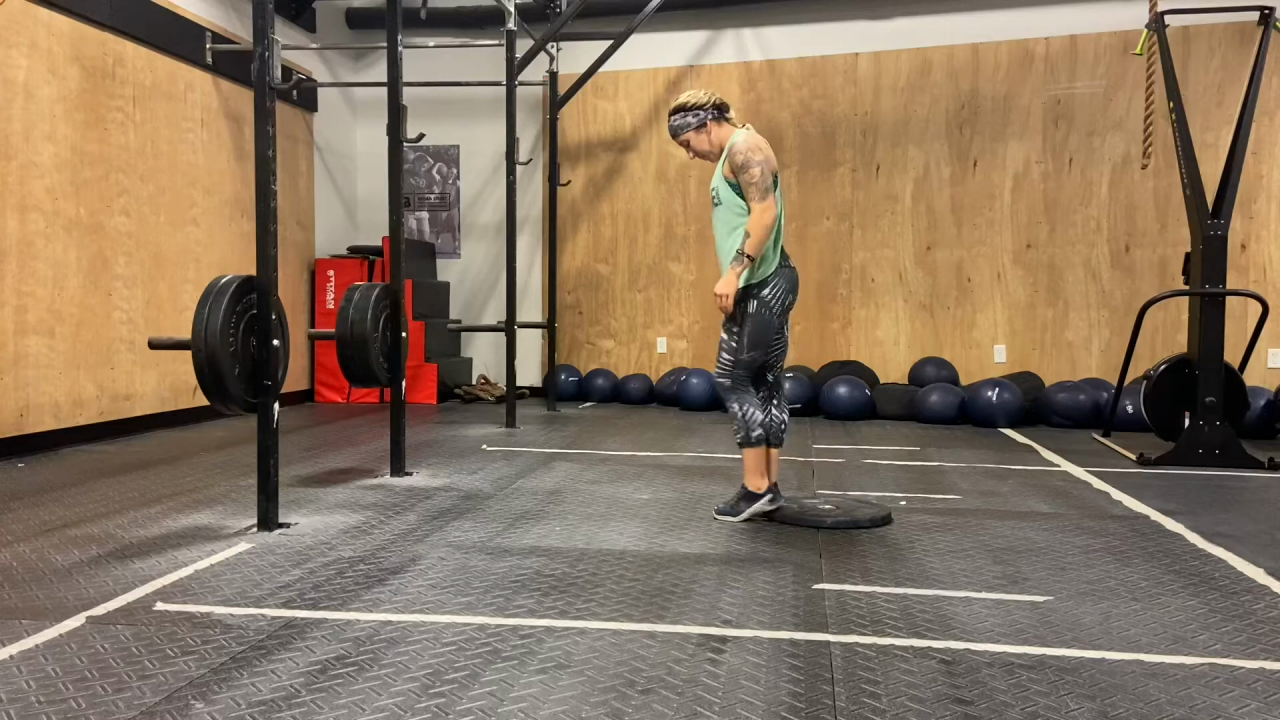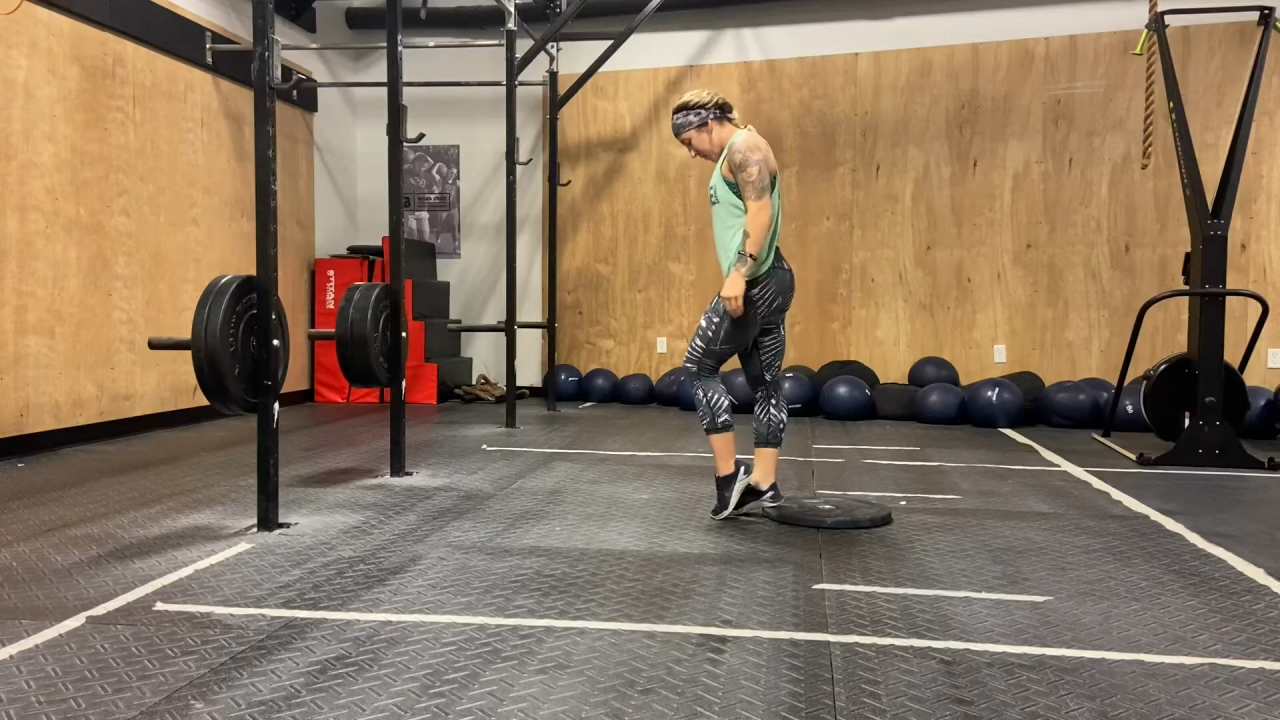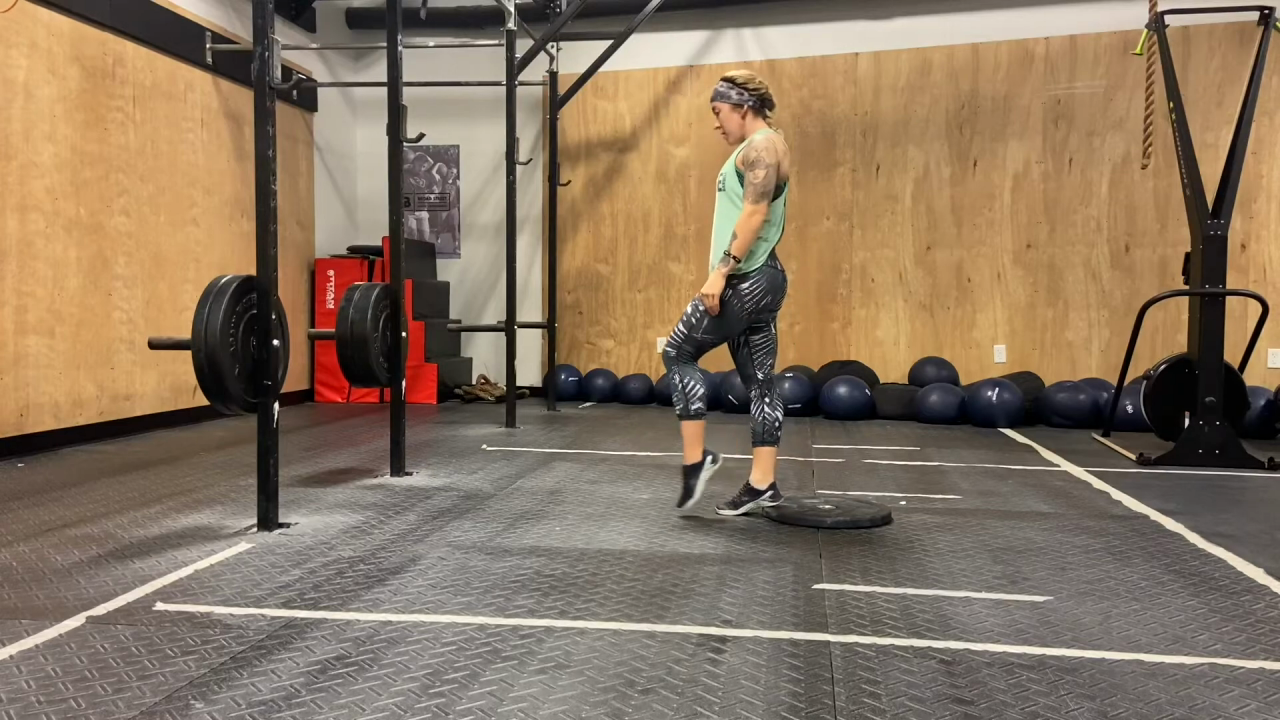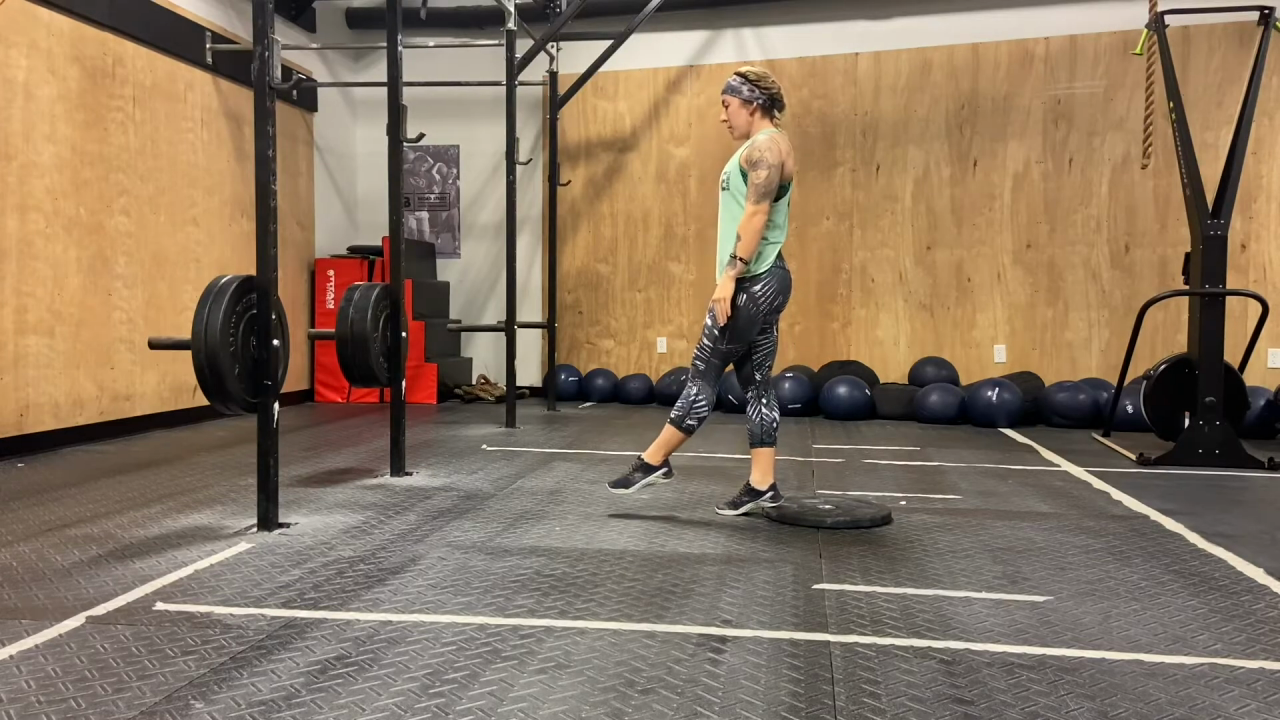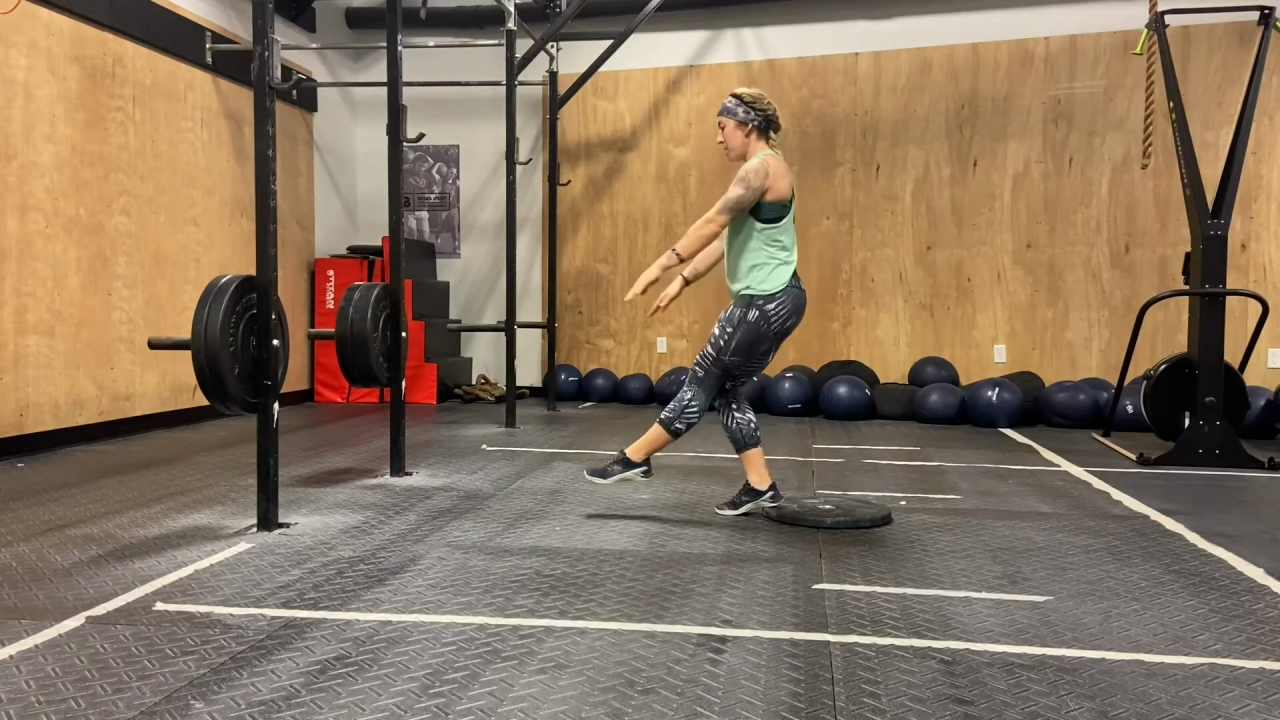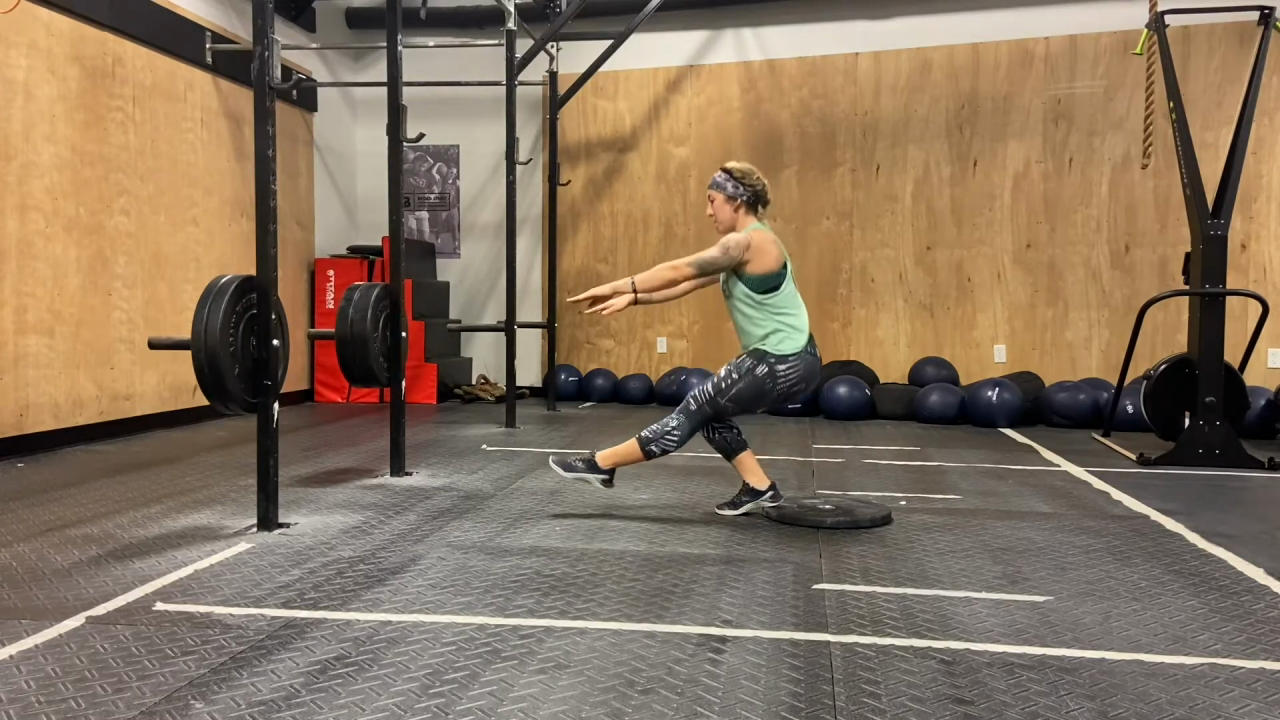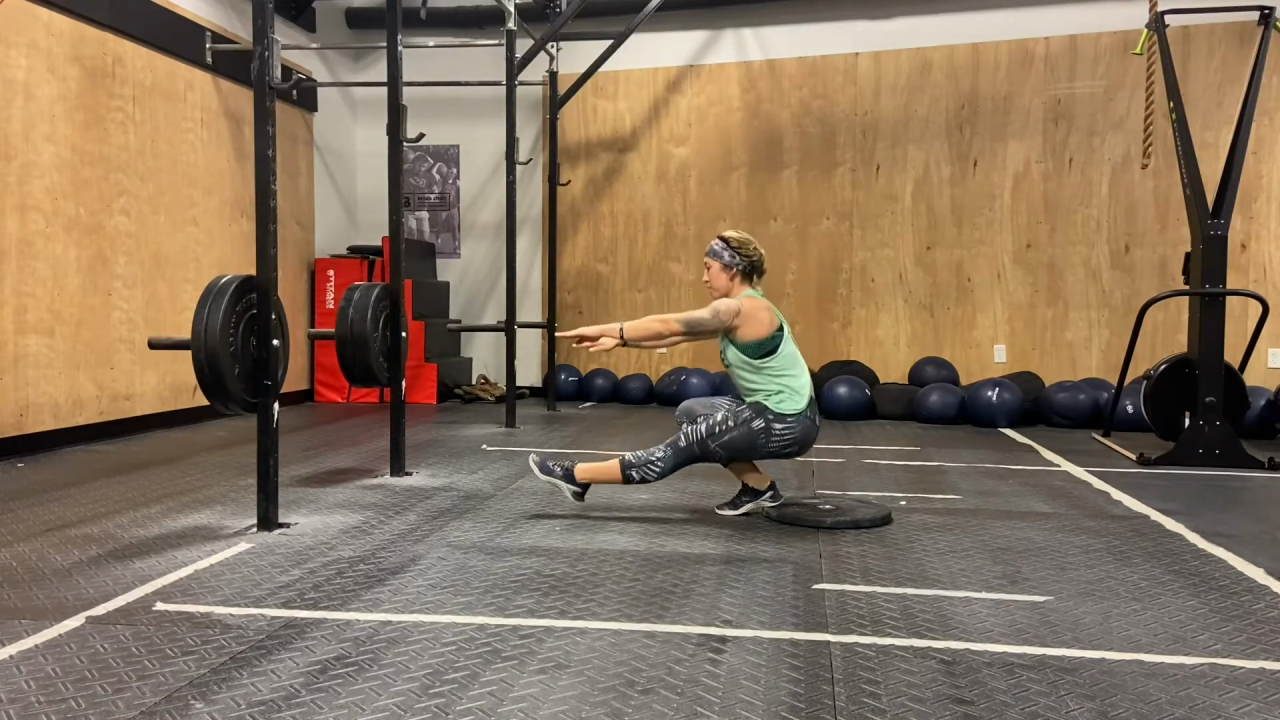
dt=0.5s
person 1, frame 1
left shoulder: (744, 146)
right shoulder: (735, 155)
left elbow: (764, 214)
left wrist: (732, 273)
right wrist: (739, 276)
left hip: (760, 285)
right hip: (768, 283)
left knee: (732, 380)
right knee: (765, 384)
left ankle: (759, 488)
right ankle: (762, 486)
person 1, frame 2
left shoulder: (744, 147)
right shoulder: (735, 155)
left elbow: (761, 212)
left wrist: (739, 274)
left hip: (754, 283)
right hip: (766, 282)
left knee: (700, 366)
right knee: (765, 383)
left ankle: (729, 471)
right ankle: (764, 483)
person 1, frame 3
left shoulder: (761, 145)
right shoulder: (756, 147)
left elbow: (754, 215)
left wrist: (719, 271)
left hip: (746, 280)
right hip: (759, 279)
left knee: (678, 353)
right knee: (758, 381)
left ankle: (697, 457)
right ankle: (762, 484)
person 1, frame 4
left shoulder: (766, 145)
right shoulder: (760, 148)
left elbow: (756, 216)
left wrist: (729, 276)
left hip: (752, 282)
right hip: (761, 281)
left knee: (705, 372)
right knee: (756, 382)
left ankle: (654, 461)
right ankle: (762, 485)
person 1, frame 5
left shoulder: (761, 168)
right shoulder: (760, 170)
left elbow: (713, 222)
right elbow: (726, 237)
left wrist: (659, 266)
right wrist: (681, 280)
left hip: (767, 303)
right hip: (771, 301)
left knee: (702, 381)
right knee: (725, 389)
left ankle: (634, 458)
right ankle: (761, 486)
person 1, frame 6
left shoulder: (746, 242)
right shoulder: (747, 243)
left elbow: (680, 271)
right elbow: (689, 281)
left wrist: (616, 286)
right wrist: (632, 297)
left hip: (783, 364)
right hip: (782, 359)
left knee: (694, 410)
right knee: (704, 406)
left ankle: (601, 464)
right ankle: (759, 487)
person 1, frame 7
left shoulder: (739, 309)
right shoulder: (743, 307)
left elbow: (667, 324)
right elbow: (678, 332)
left wrist: (606, 329)
right wrist: (619, 338)
left hip: (784, 425)
right hip: (781, 414)
left knee: (680, 448)
right knee: (690, 414)
left ankle: (577, 476)
right ankle: (760, 488)
